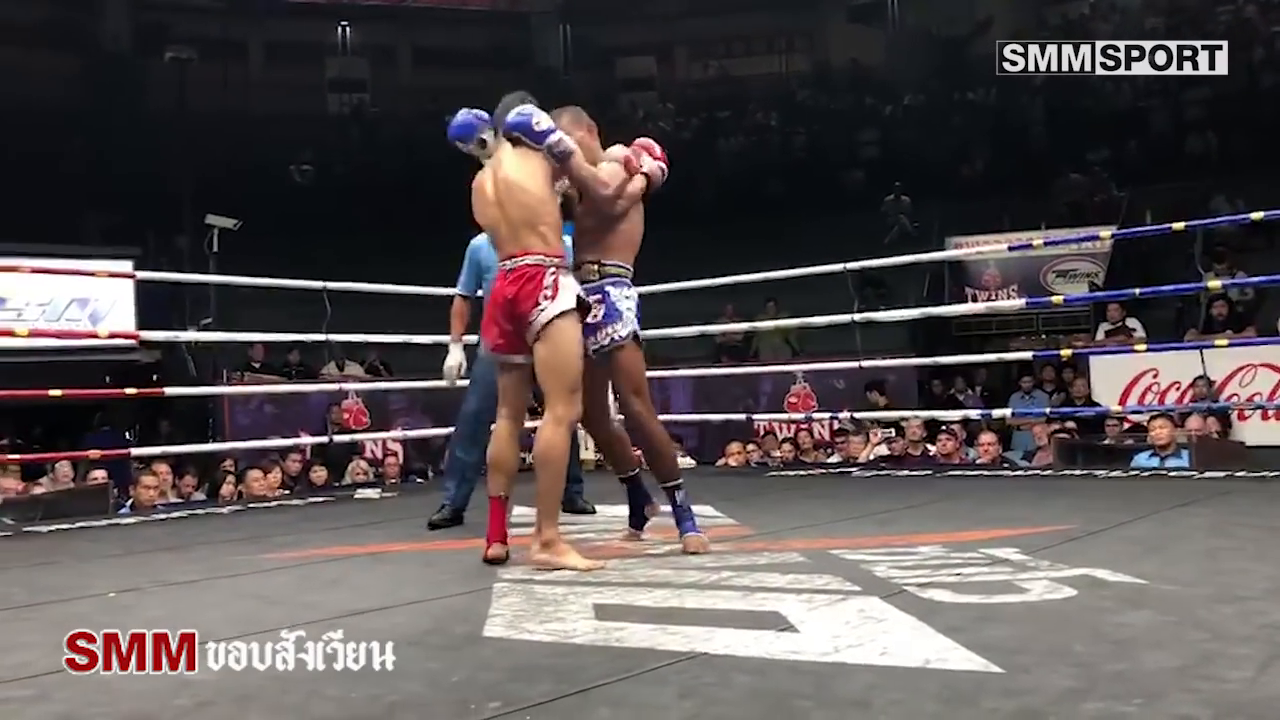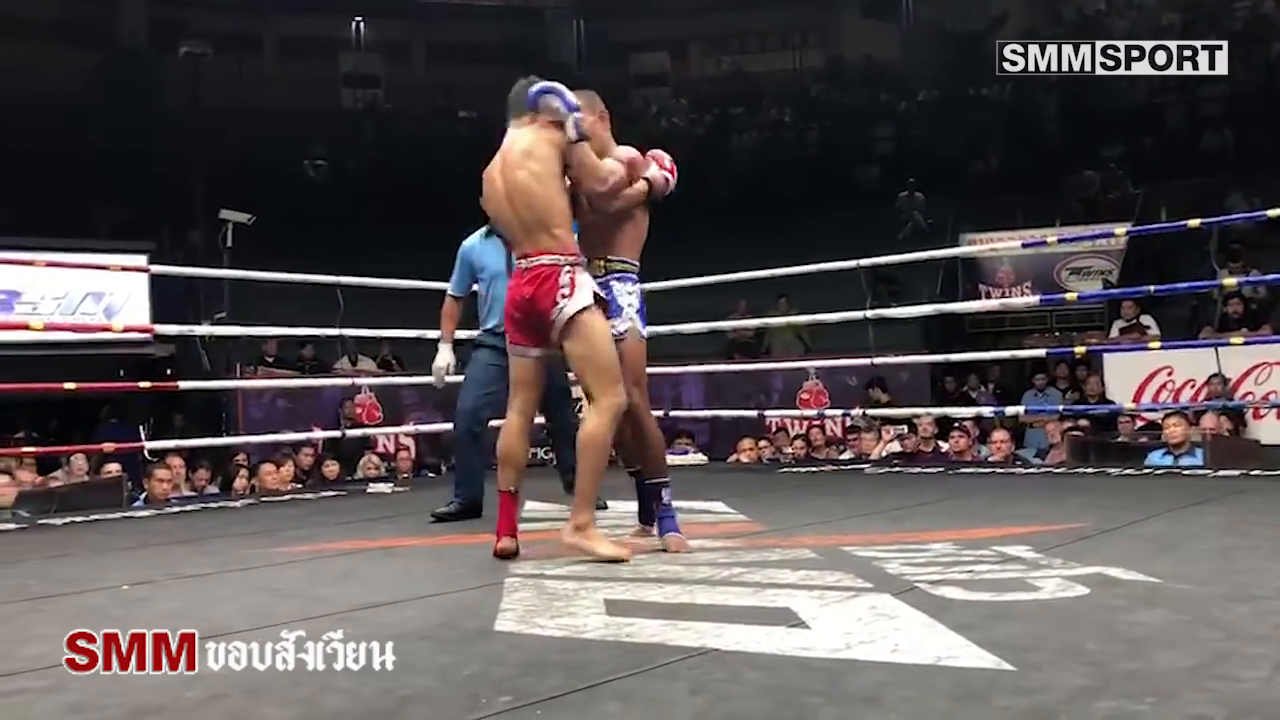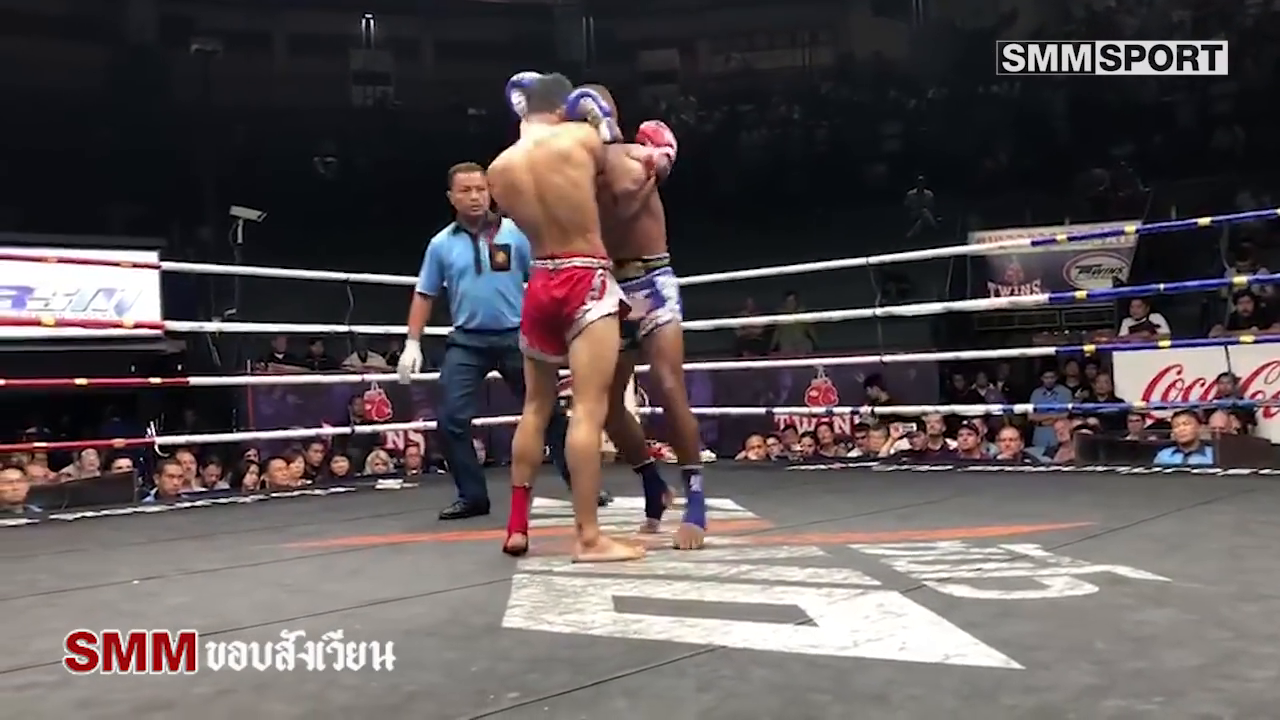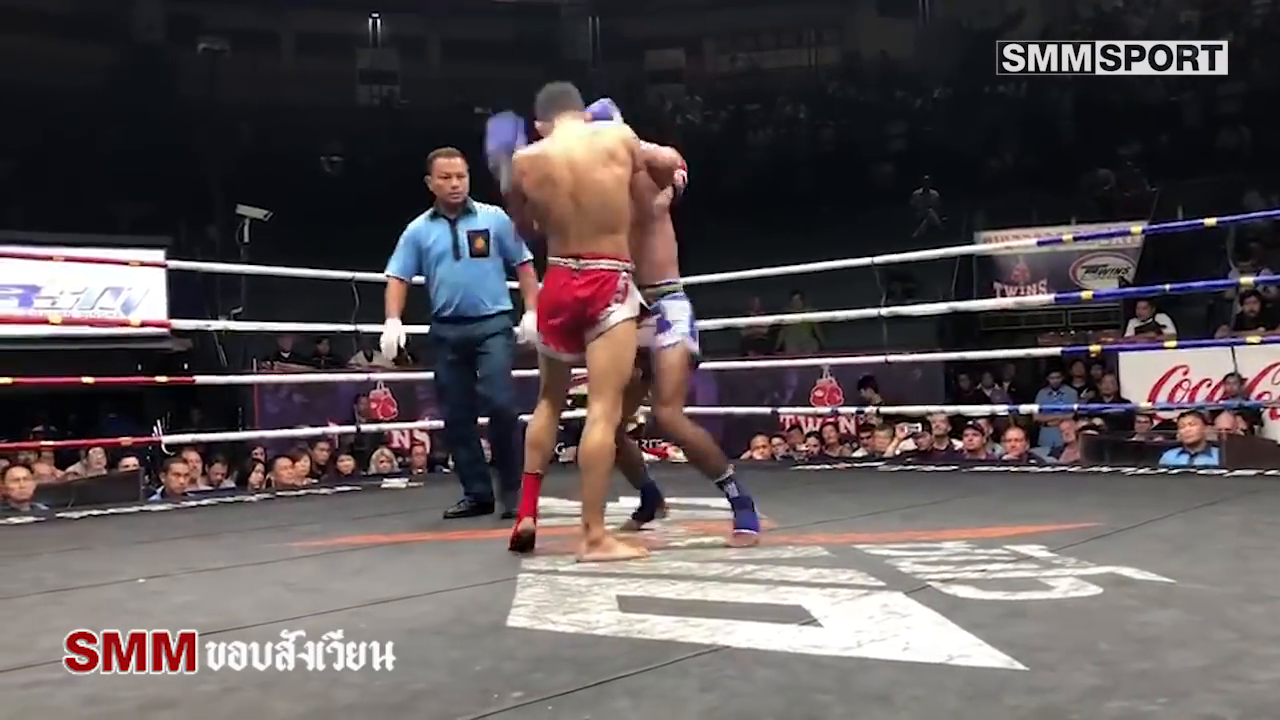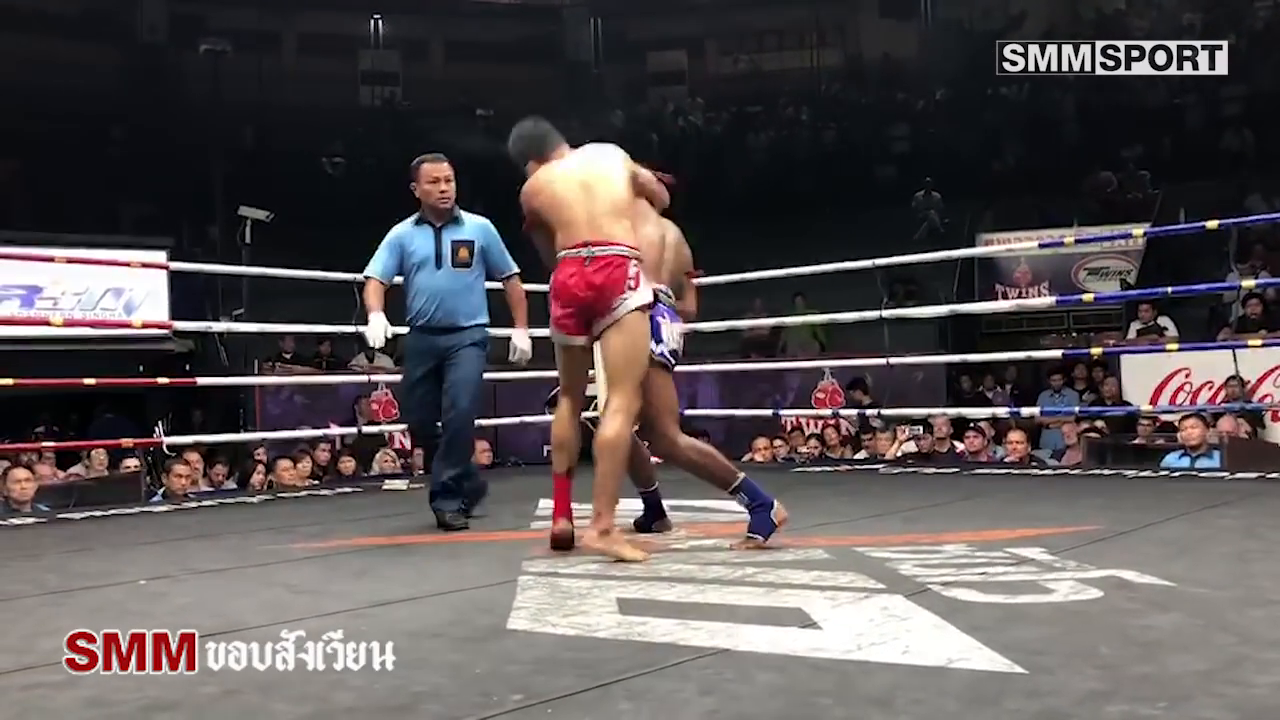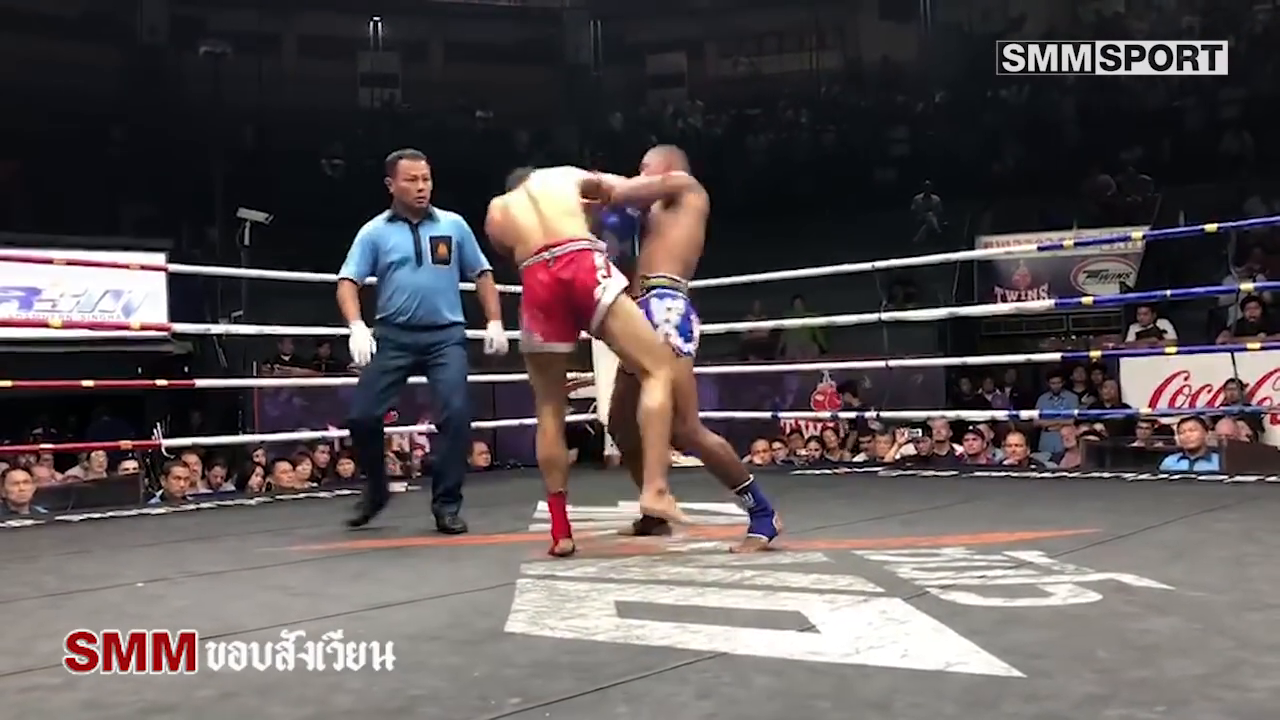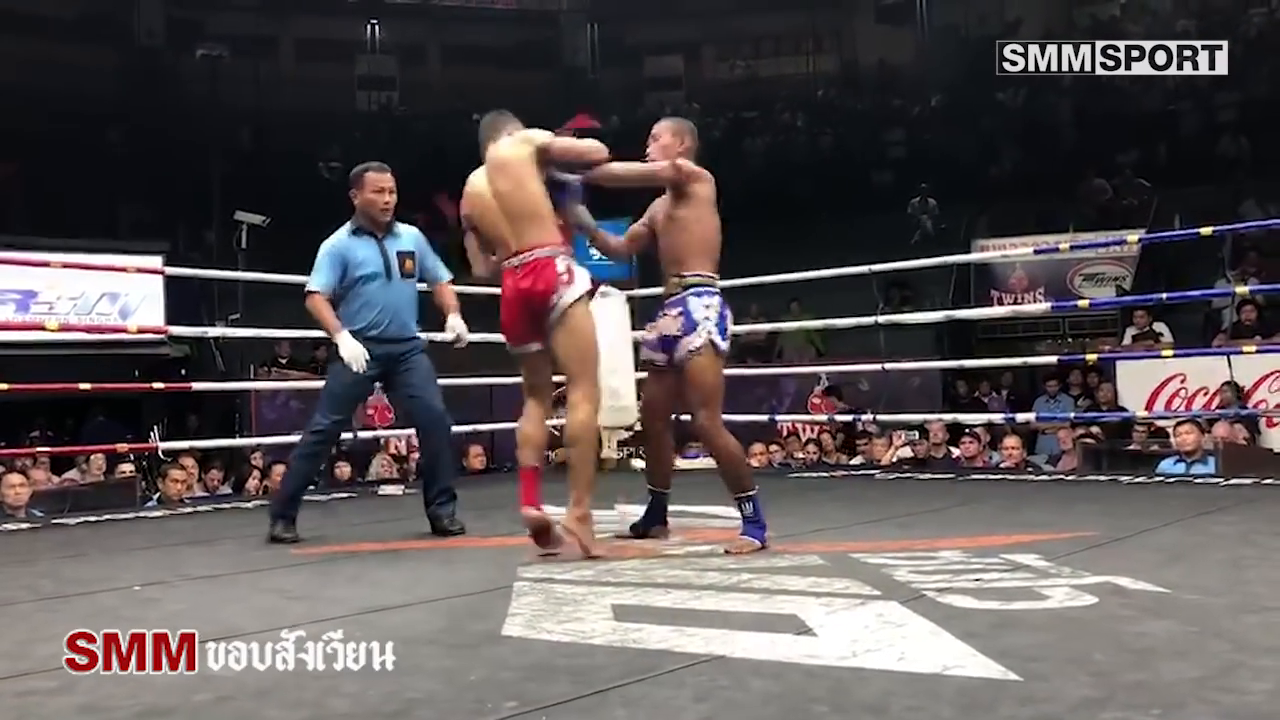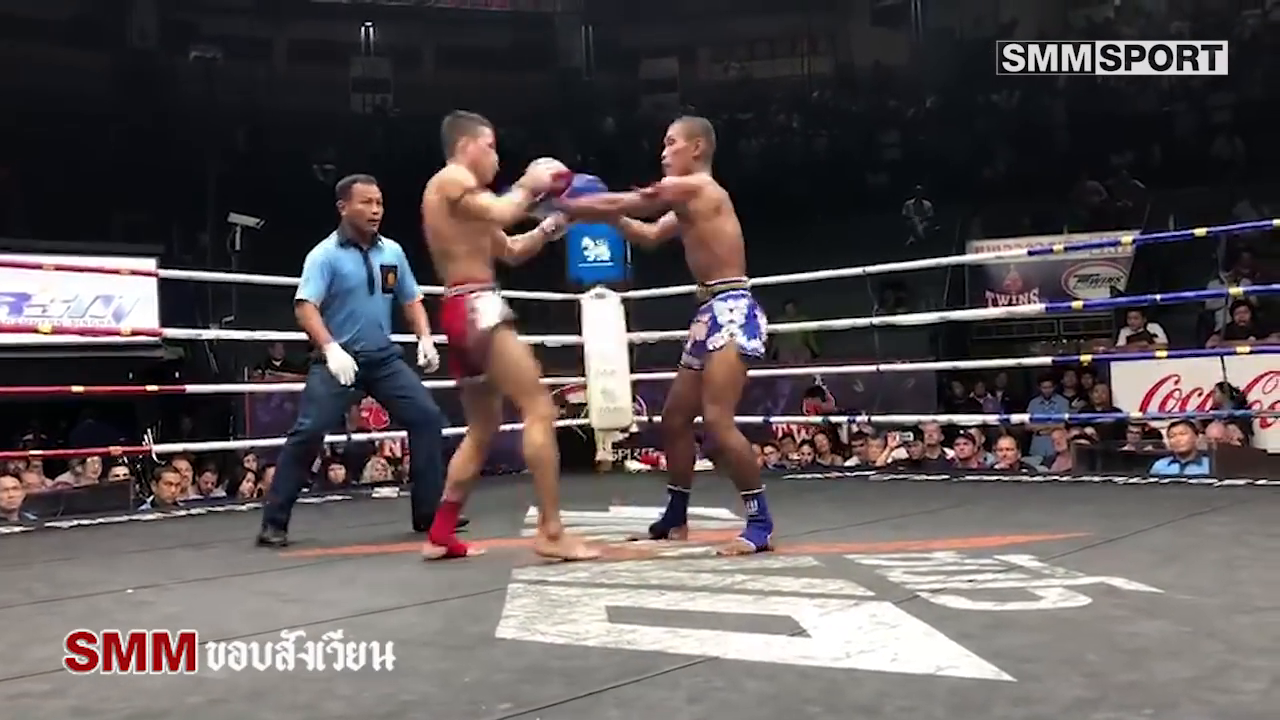
dt=0.2s
person 1, frame 1
left shoulder: (480, 181)
right shoulder: (537, 144)
left hip: (504, 287)
right hip: (544, 284)
left knee: (509, 415)
right knee: (563, 410)
left ankle: (496, 536)
right ankle: (548, 540)
person 1, frame 2
left shoulder: (489, 173)
right shoulder: (548, 135)
right elbow: (599, 183)
left hip: (521, 285)
right hip: (561, 279)
left knee: (520, 410)
right knee: (609, 399)
left ankle: (506, 531)
right ankle: (581, 523)
person 1, frame 3
left shoulder: (499, 169)
right shoulder: (580, 136)
right wrist: (604, 134)
left hip: (540, 284)
right hip: (587, 282)
left knee: (537, 407)
right knee: (591, 409)
left ankle: (517, 526)
right ankle: (588, 536)
person 1, frame 4
left shoulder: (526, 161)
right shoulder: (617, 135)
right elbow: (670, 165)
left hip: (558, 283)
right hip: (609, 285)
left knee: (549, 399)
right knee: (605, 410)
left ankle: (526, 514)
right ankle: (594, 536)
person 1, frame 5
left shoulder: (532, 188)
right shoulder: (606, 155)
right elbow: (661, 199)
left hip: (570, 277)
right hip: (620, 277)
left knee: (570, 396)
right knee: (623, 404)
left ankle: (562, 514)
right ankle: (603, 527)
person 1, frame 6
left shoulder: (496, 212)
right shoulder: (564, 177)
left hip: (539, 286)
right hip: (586, 267)
left knee: (550, 413)
right knee: (660, 372)
left ankle: (562, 532)
right ankle: (654, 489)
person 1, frame 7
left shoulder: (468, 194)
right shoulder: (524, 143)
left elbow: (482, 269)
right elbow: (596, 153)
right wrist: (567, 155)
left hip: (514, 286)
right hip: (552, 274)
left knee: (538, 400)
right knee: (584, 393)
left ankle: (531, 501)
right ankle: (578, 512)
person 1, frame 8
left shoulder: (458, 190)
right shoulder: (451, 179)
left elbow: (513, 252)
right elbow: (499, 214)
left wrist: (552, 223)
right wrist: (531, 186)
left hip: (469, 313)
right hip: (474, 308)
left knee: (484, 428)
right knee: (539, 412)
left ankle: (440, 534)
right ankle: (552, 534)
person 2, frame 1
left shoulder: (621, 157)
right shoulder: (579, 183)
left elbow: (606, 197)
left hip: (612, 294)
right hip: (581, 297)
left knee: (637, 409)
right knee: (593, 415)
left ankle: (683, 513)
right ankle: (640, 500)
person 2, frame 2
left shoulder: (629, 159)
left elbow: (607, 200)
left wrist: (589, 147)
left hip: (619, 288)
left knee: (634, 403)
left ankle: (667, 512)
right ankle: (649, 499)
person 2, frame 3
left shoulder: (639, 157)
left elbow: (622, 197)
left hip: (653, 285)
right hip: (614, 288)
left knee: (670, 390)
right knee: (607, 402)
left ankle: (694, 507)
right ankle: (655, 487)
person 2, frame 4
left shoulder: (641, 177)
left hip: (667, 308)
right hip: (639, 314)
left knee: (668, 418)
left ankle: (743, 508)
right ankle: (651, 500)
person 2, frame 5
left shoulder: (628, 207)
right shoulder: (673, 234)
right elbow: (689, 309)
right hip: (659, 319)
left knee: (665, 438)
left ankle: (762, 506)
right ankle: (654, 512)
person 2, frame 6
left shoulder: (687, 187)
right shoulder: (655, 223)
left elbow: (630, 192)
left wrist: (603, 197)
left hip: (667, 312)
right hip: (647, 312)
left knee: (685, 430)
right knee: (622, 421)
left ankle: (763, 514)
right ankle: (655, 515)
person 2, frame 7
left shoulder: (694, 177)
right shoulder: (660, 207)
left elbow: (632, 174)
right elbow: (620, 249)
left wrist: (580, 173)
right wrist: (582, 222)
left hip: (700, 307)
right hip: (673, 309)
left knee: (707, 422)
right knee: (653, 418)
left ankle: (755, 521)
right ankle: (656, 515)
person 2, frame 8
left shoulder: (693, 187)
right shoulder: (687, 202)
left elbow: (630, 203)
right elbow: (650, 234)
left wrist: (567, 205)
right wrist: (593, 211)
left hip: (731, 310)
right hip: (710, 313)
left knee: (715, 419)
right knee: (675, 418)
left ankle: (759, 523)
right ankle: (674, 519)
person 3, frame 1
left shoulder: (559, 241)
right shoulder: (481, 246)
right elbow: (464, 298)
right wrist: (455, 345)
right knee: (473, 416)
left ankle: (571, 493)
right ankle: (454, 502)
person 3, frame 2
right shoulder: (473, 247)
right elbow: (456, 296)
right wrist: (445, 345)
right hip: (492, 343)
left knee: (563, 419)
right knee: (468, 415)
right ankle: (466, 498)
person 3, frame 3
left shoulder: (515, 233)
right shoulder: (441, 244)
right elbow: (423, 294)
right wrist: (411, 344)
left hip: (515, 338)
right hip: (467, 342)
left knee: (547, 412)
right knee: (450, 419)
right ankle: (472, 495)
person 3, frame 4
left shoulder: (494, 218)
right shoulder: (418, 230)
left elbow: (523, 265)
right elbow: (397, 279)
left wrist: (531, 312)
right wrist: (392, 321)
left hip: (492, 325)
right hip: (446, 331)
left knee: (499, 401)
right knee: (457, 417)
left ankle: (510, 487)
right ankle: (479, 493)
person 3, frame 5
left shoulder: (480, 228)
right shoulder: (401, 235)
left elbow: (510, 279)
right elbow: (374, 280)
left wrist: (520, 329)
right wrist: (376, 315)
left hip: (468, 337)
right hip: (421, 339)
left knee: (460, 412)
right knee: (422, 422)
left ankle: (451, 500)
right ankle: (468, 485)
person 3, frame 6
left shoulder: (454, 225)
right shoulder: (374, 232)
left elbow: (482, 276)
right elbow: (347, 283)
left wrist: (495, 322)
right wrist: (357, 326)
left hip: (446, 336)
right hip: (396, 339)
left knee: (453, 416)
right knee: (362, 416)
left ankle: (447, 505)
right ankle: (376, 490)
person 3, frame 7
left shoulder: (412, 238)
right shoulder: (339, 244)
left elbow: (439, 281)
right elbow: (315, 297)
left wrist: (453, 316)
right wrist: (341, 337)
left hip: (406, 349)
right hip: (356, 348)
left knee: (435, 419)
right knee: (324, 429)
left ankle: (442, 509)
right ankle: (283, 514)
person 3, frame 8
left shoulder: (392, 252)
right shoulder: (325, 254)
left elbow: (410, 299)
right elbow: (305, 307)
left wrist: (425, 339)
right wrist: (331, 349)
left hip: (385, 357)
right hip: (340, 359)
left knee: (428, 418)
right knee: (307, 433)
left ankle: (428, 509)
right ankle: (274, 521)
